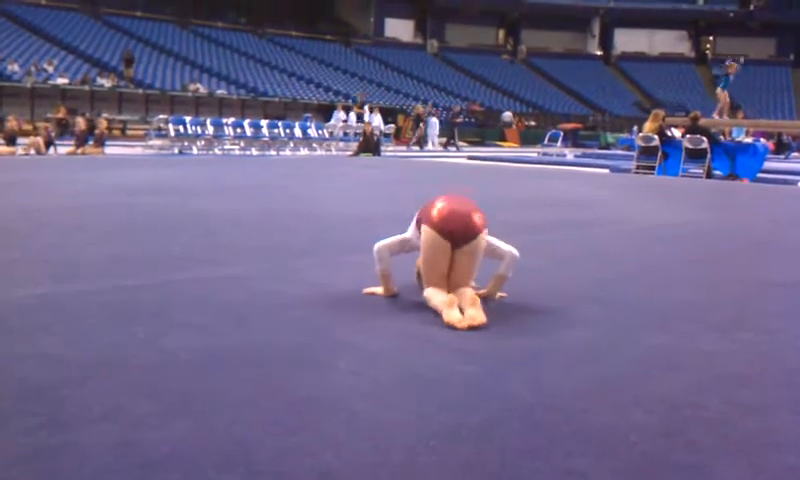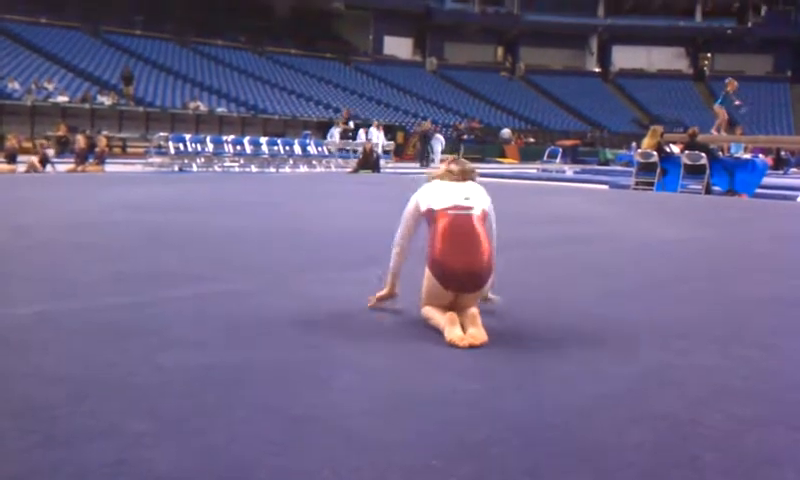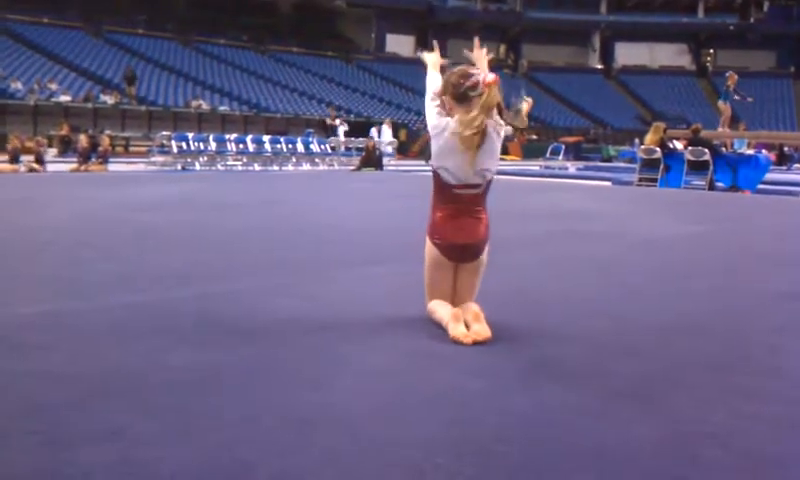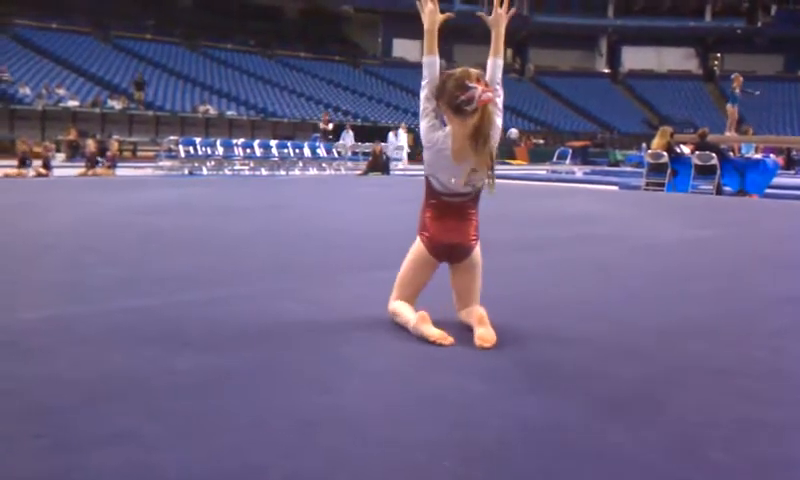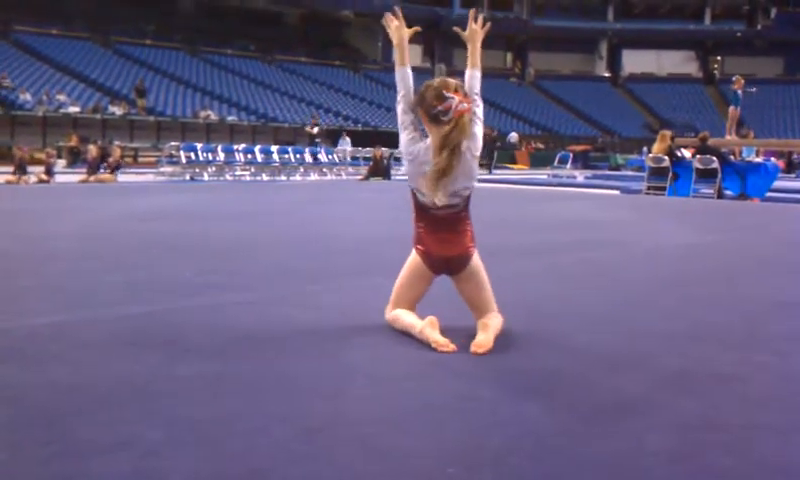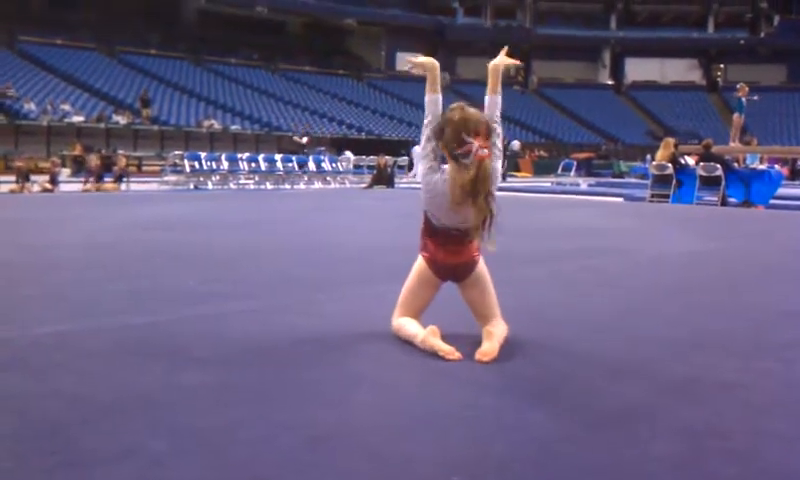
dt=0.4s
person 1, frame 1
left shoulder: (415, 237)
left elbow: (380, 248)
right elbow: (511, 254)
left wrist: (388, 288)
right wrist: (491, 290)
left hip: (439, 217)
right hip: (473, 218)
left knee: (432, 289)
right knee: (460, 286)
left ankle: (445, 303)
right ankle: (469, 299)
person 1, frame 2
left shoulder: (425, 191)
right shoulder: (481, 192)
left elbow: (400, 246)
left wrist: (390, 287)
right wrist: (485, 289)
left hip: (443, 259)
right hip: (479, 263)
left knee: (430, 307)
right knee: (466, 307)
left ankle: (448, 323)
right ankle: (472, 317)
person 1, frame 3
left shoulder: (441, 128)
right shoulder: (495, 130)
left elbow: (431, 97)
right elbow: (489, 100)
left wrist: (433, 66)
right wrist: (482, 67)
left hip: (443, 229)
right hip: (477, 232)
left knee: (436, 301)
right knee: (465, 301)
left ankle: (451, 319)
right ankle: (471, 315)
person 1, frame 4
left shoulder: (434, 138)
right shoulder: (489, 137)
left elbow: (427, 84)
right elbow: (495, 87)
left wrist: (431, 29)
right wrist: (498, 33)
left hip: (432, 234)
right hip: (467, 235)
left knee: (397, 303)
right knee: (468, 306)
left ankle: (417, 321)
right ankle: (479, 318)
person 1, frame 5
left shoulder: (414, 151)
right shoulder: (471, 149)
left elbow: (403, 100)
right elbow: (475, 97)
left wrist: (400, 45)
right wrist: (474, 46)
left hip: (427, 247)
right hip: (462, 247)
left knee: (395, 312)
right knee: (492, 315)
left ankle: (422, 327)
right ankle: (487, 328)
person 1, frame 6
left shoulder: (434, 180)
right shoulder: (489, 176)
left elbow: (431, 124)
right elbow: (494, 124)
left wrist: (433, 74)
right wrist: (495, 73)
left hip: (434, 256)
right hip: (469, 259)
left knee: (401, 320)
right knee: (496, 323)
left ankle: (424, 337)
right ankle: (492, 335)
